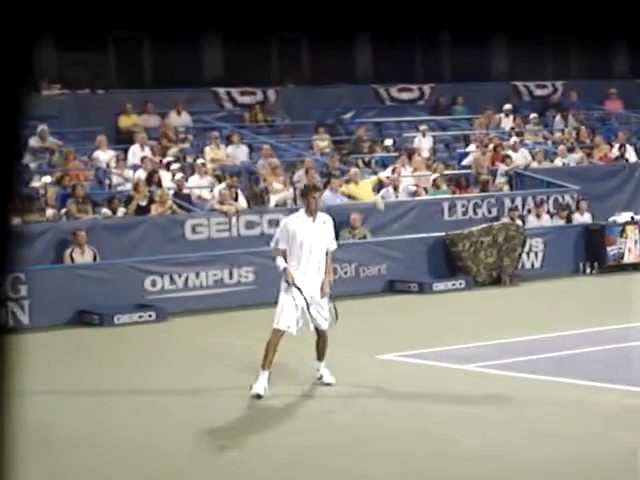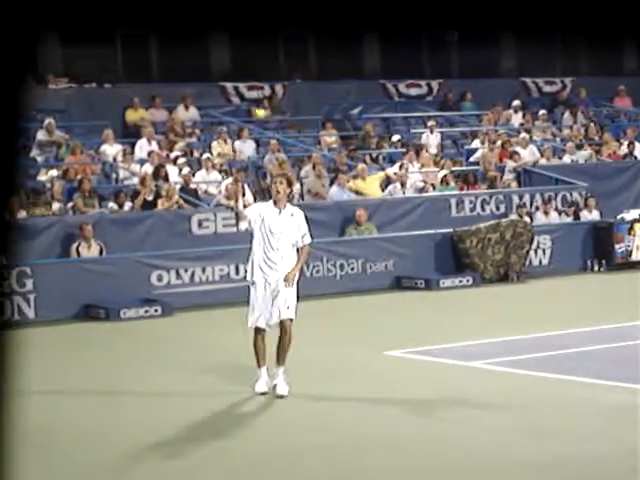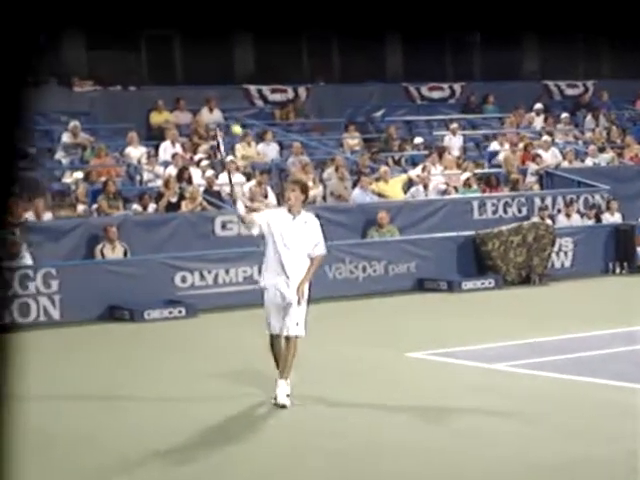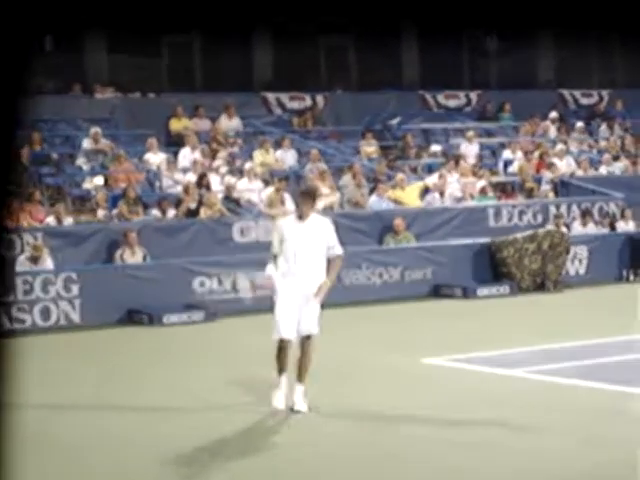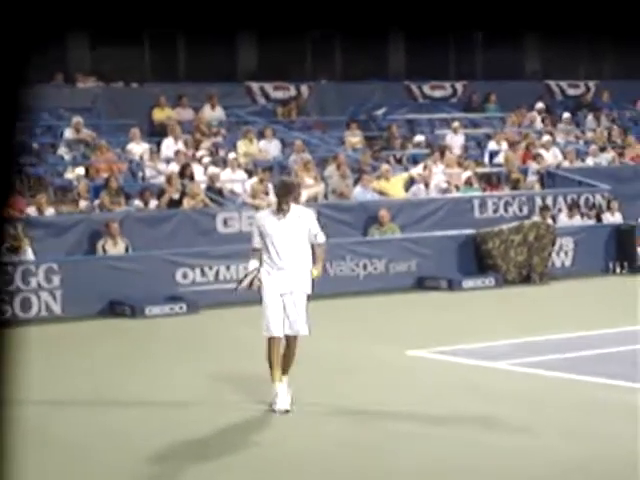
dt=0.3s
person 1, frame 1
left shoulder: (327, 222)
right shoulder: (289, 223)
right elbow: (277, 250)
left wrist: (327, 278)
right wrist: (285, 268)
left hip: (314, 285)
right hip: (293, 284)
left knee: (322, 330)
right knee: (278, 331)
left ankle: (321, 368)
right ankle: (262, 378)
person 1, frame 2
left shoulder: (297, 214)
right shoulder: (260, 209)
left elbow: (305, 245)
right elbow: (243, 215)
left wrist: (296, 268)
right wrist: (239, 202)
left hip: (285, 279)
right hip: (261, 278)
left knee: (286, 324)
right knee: (259, 328)
left ankle: (280, 375)
right ankle: (263, 375)
person 1, frame 3
left shoulder: (311, 223)
right shoulder: (272, 215)
left elbow: (317, 256)
right elbow: (249, 222)
left wrist: (304, 282)
right wrist: (239, 206)
left hip: (296, 288)
right hip: (273, 285)
left knee: (291, 337)
right knee: (274, 335)
left ankle: (283, 387)
right ankle: (283, 374)
person 1, frame 4
left shoulder: (324, 225)
right shoulder: (282, 225)
left elbow: (336, 256)
right elbow: (277, 255)
left wrist: (328, 282)
right wrist: (270, 274)
left hip: (312, 292)
right hip: (286, 290)
left knee: (306, 339)
right knee: (284, 340)
left ankle: (299, 391)
right ankle: (281, 382)
person 1, frame 5
left shoulder: (307, 216)
right shoulder: (262, 219)
left elbow: (318, 241)
right elbow: (258, 248)
left wrist: (318, 264)
right wrist: (253, 267)
left hip: (297, 284)
right hip: (272, 284)
left knee: (294, 335)
right knee: (274, 336)
left ankle: (282, 377)
right ankle: (279, 391)
